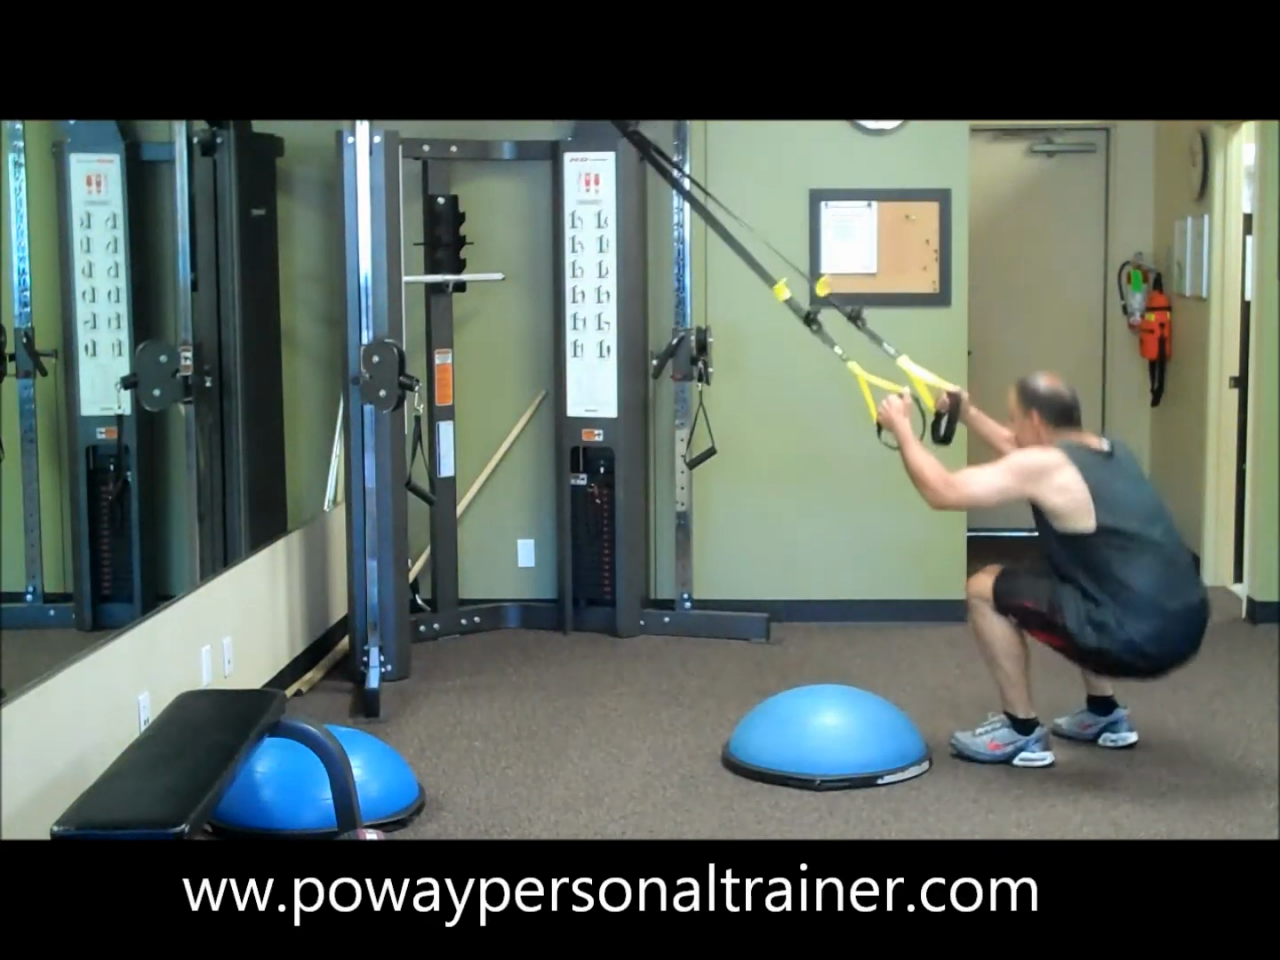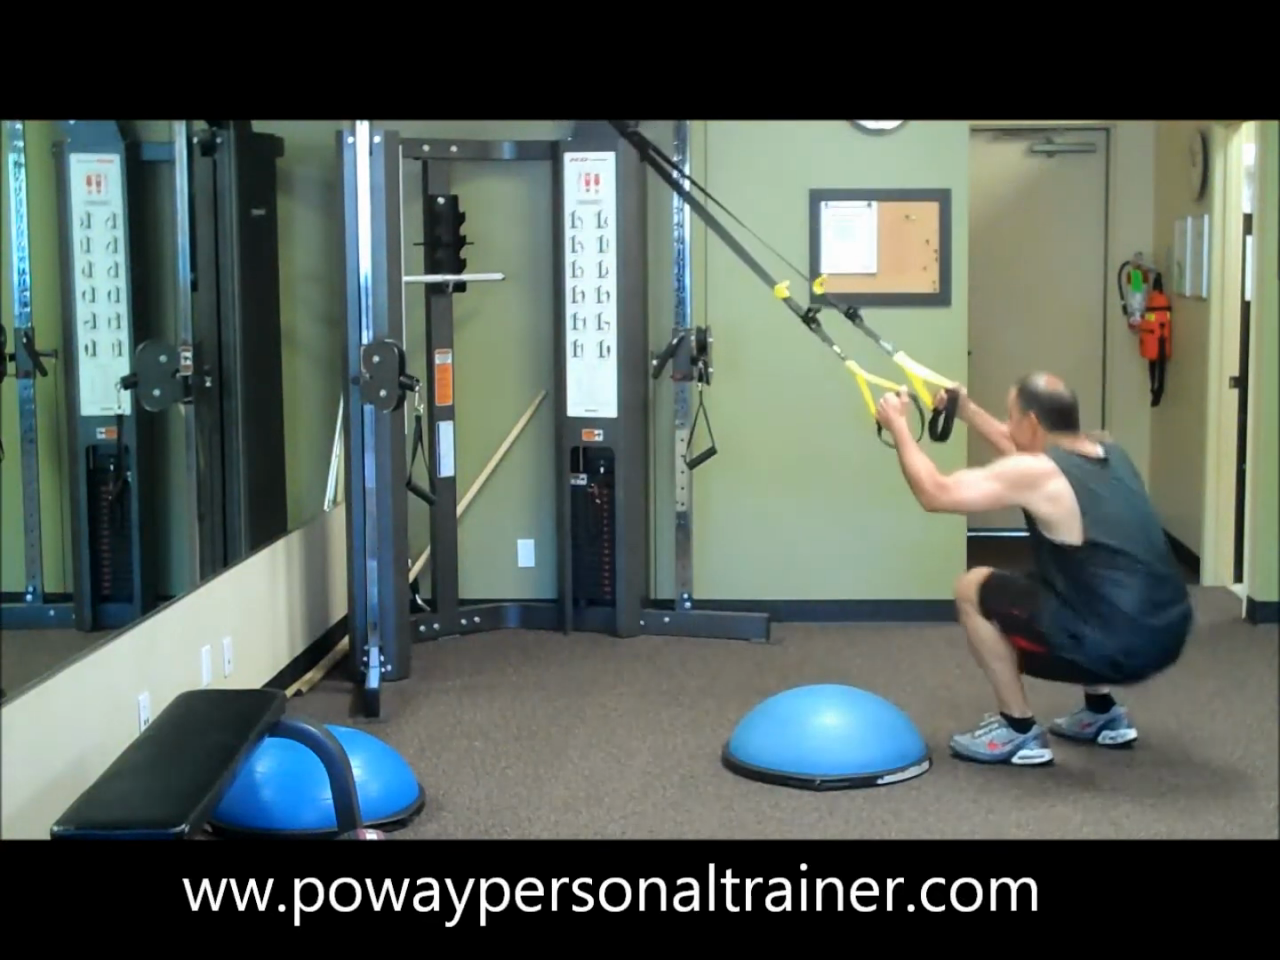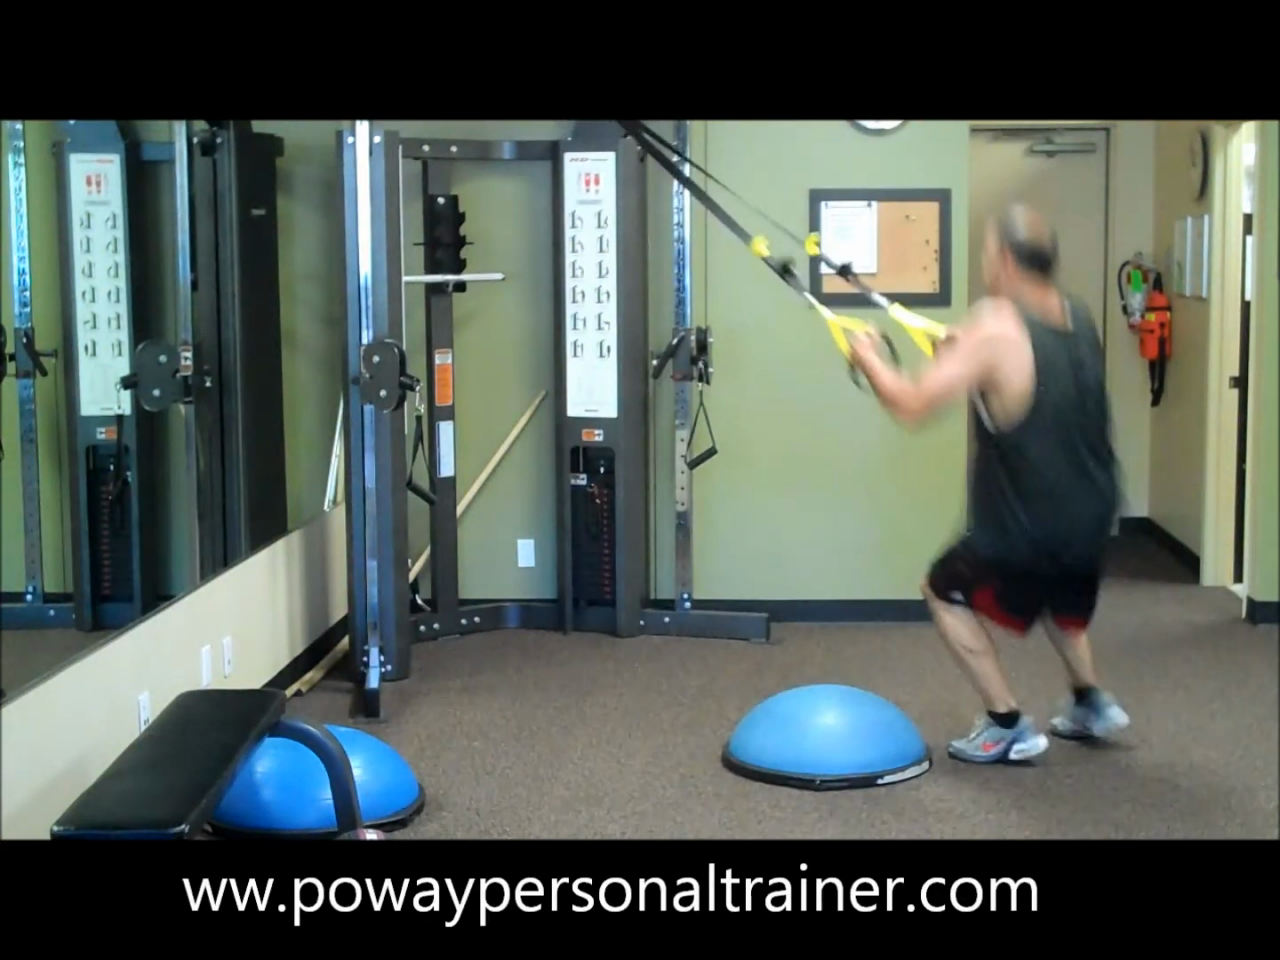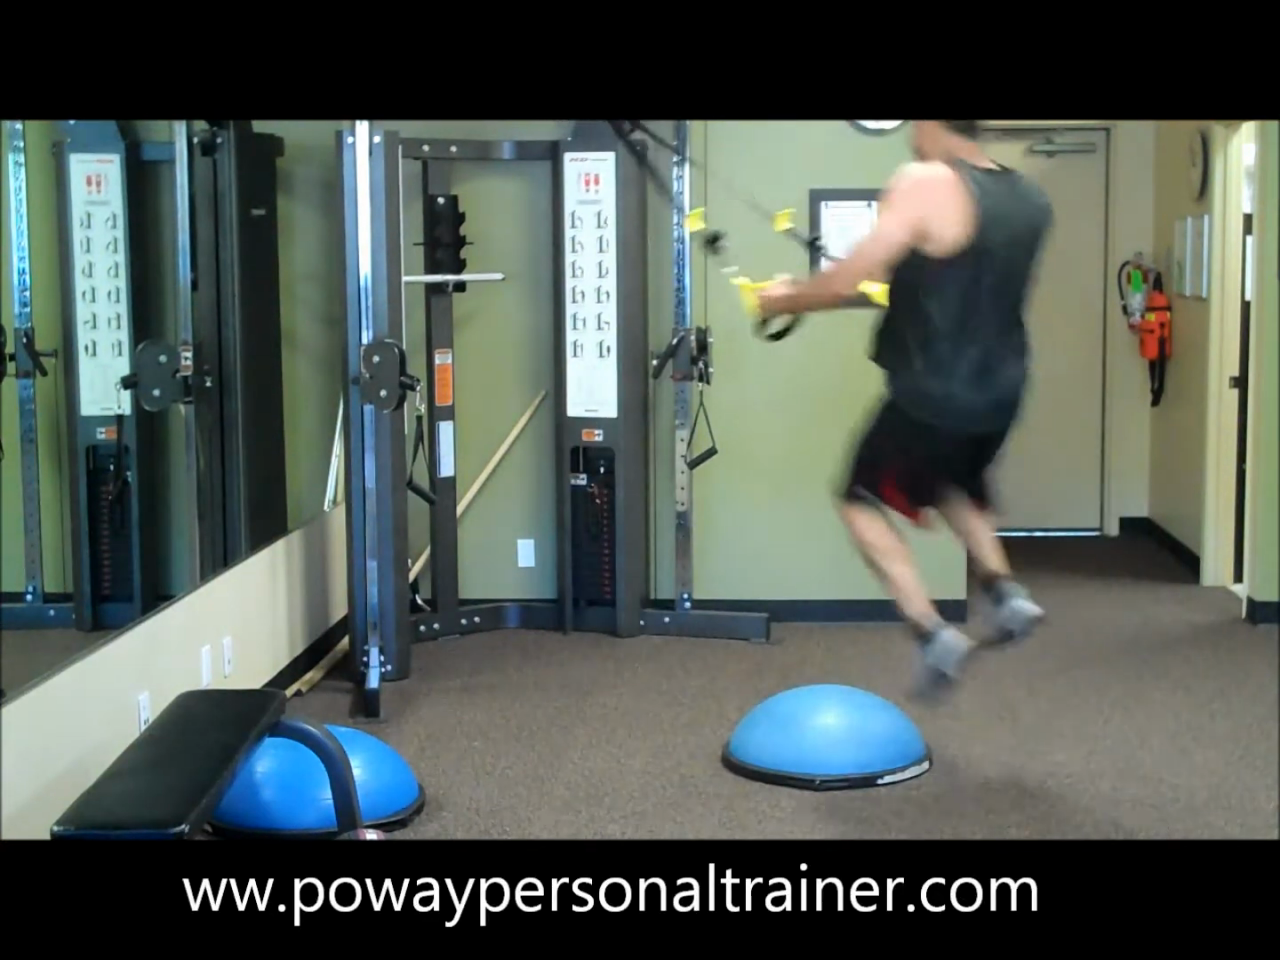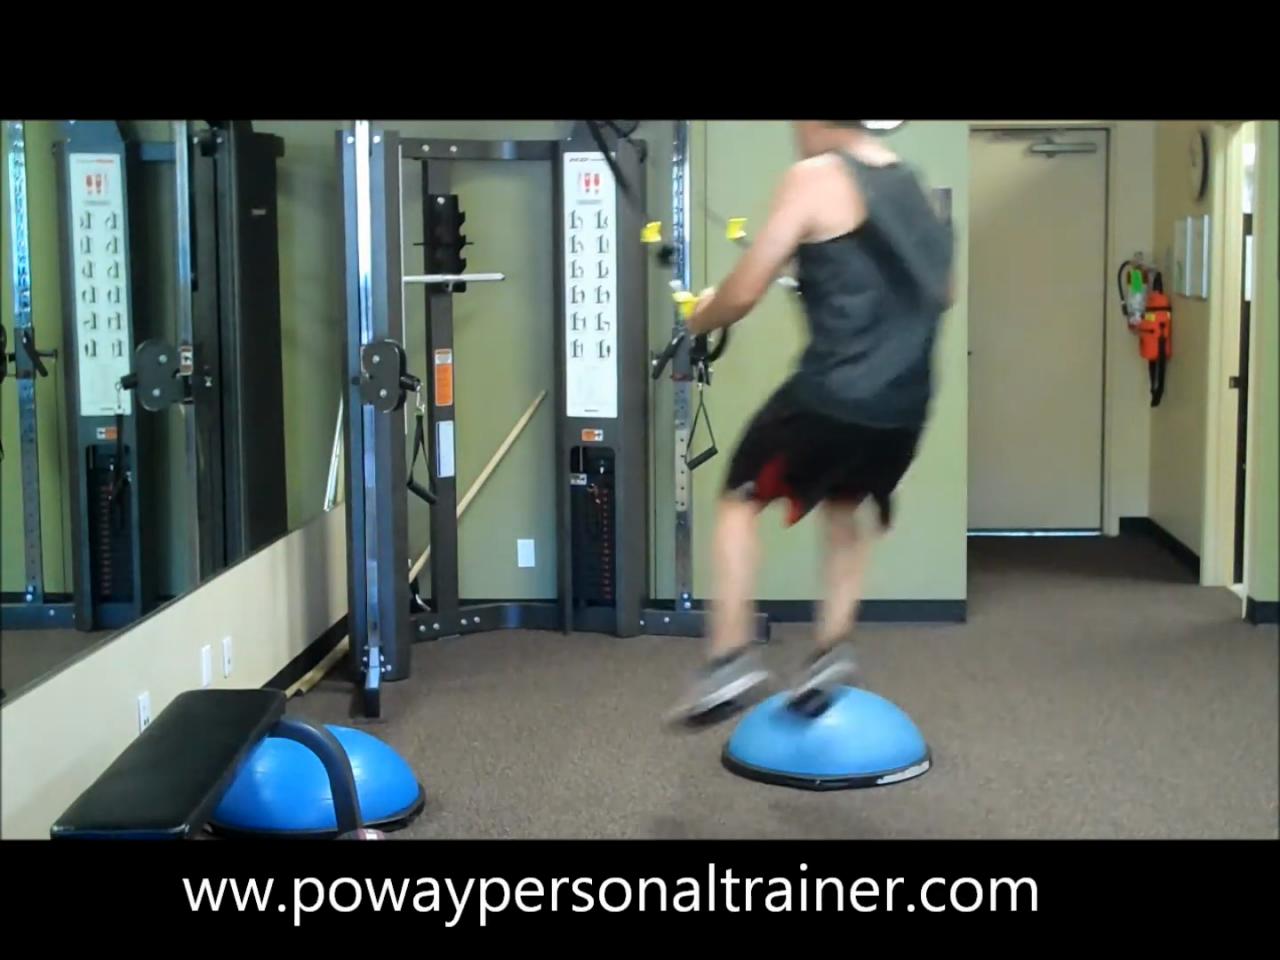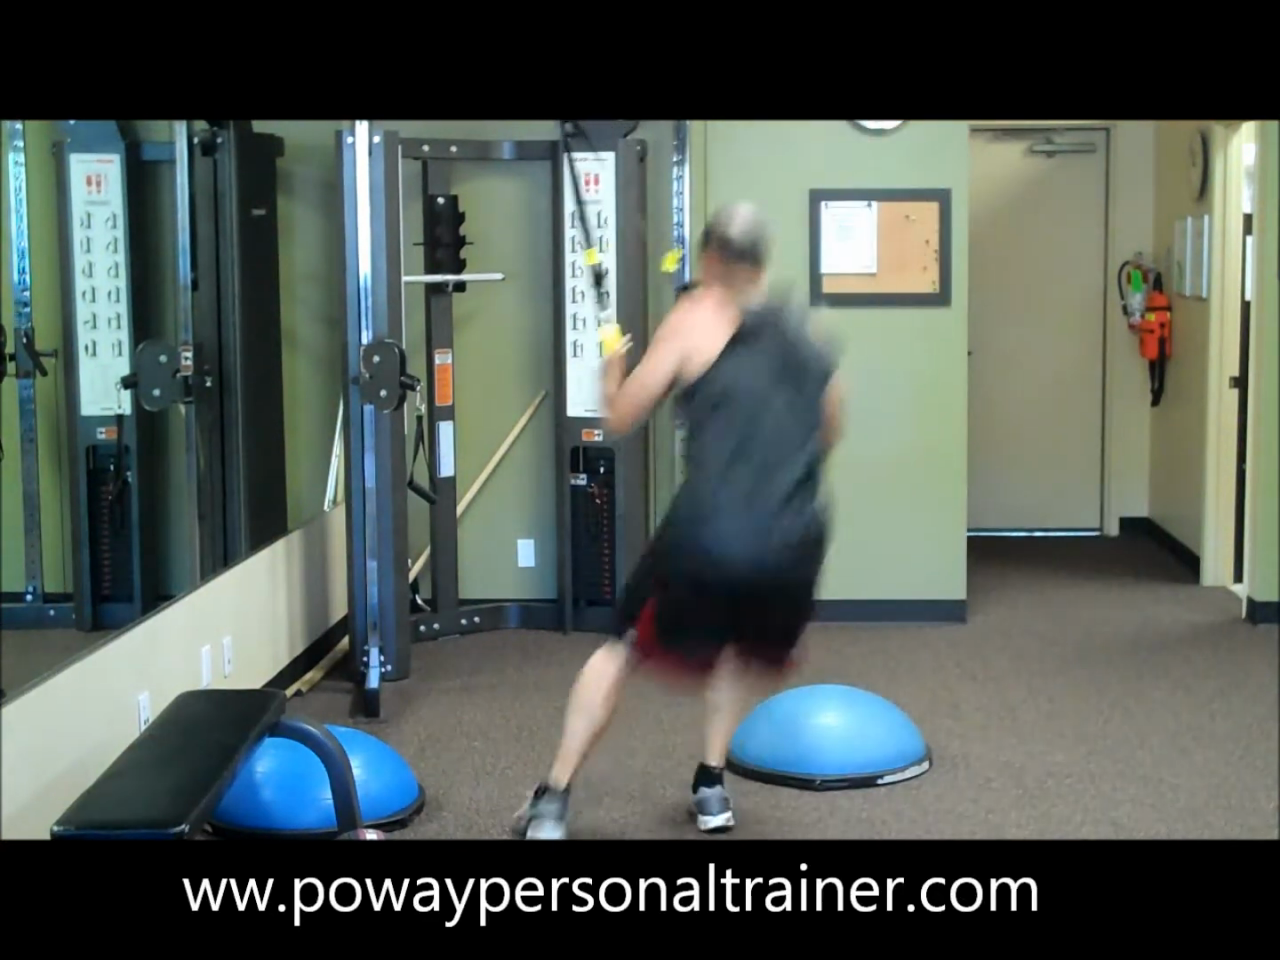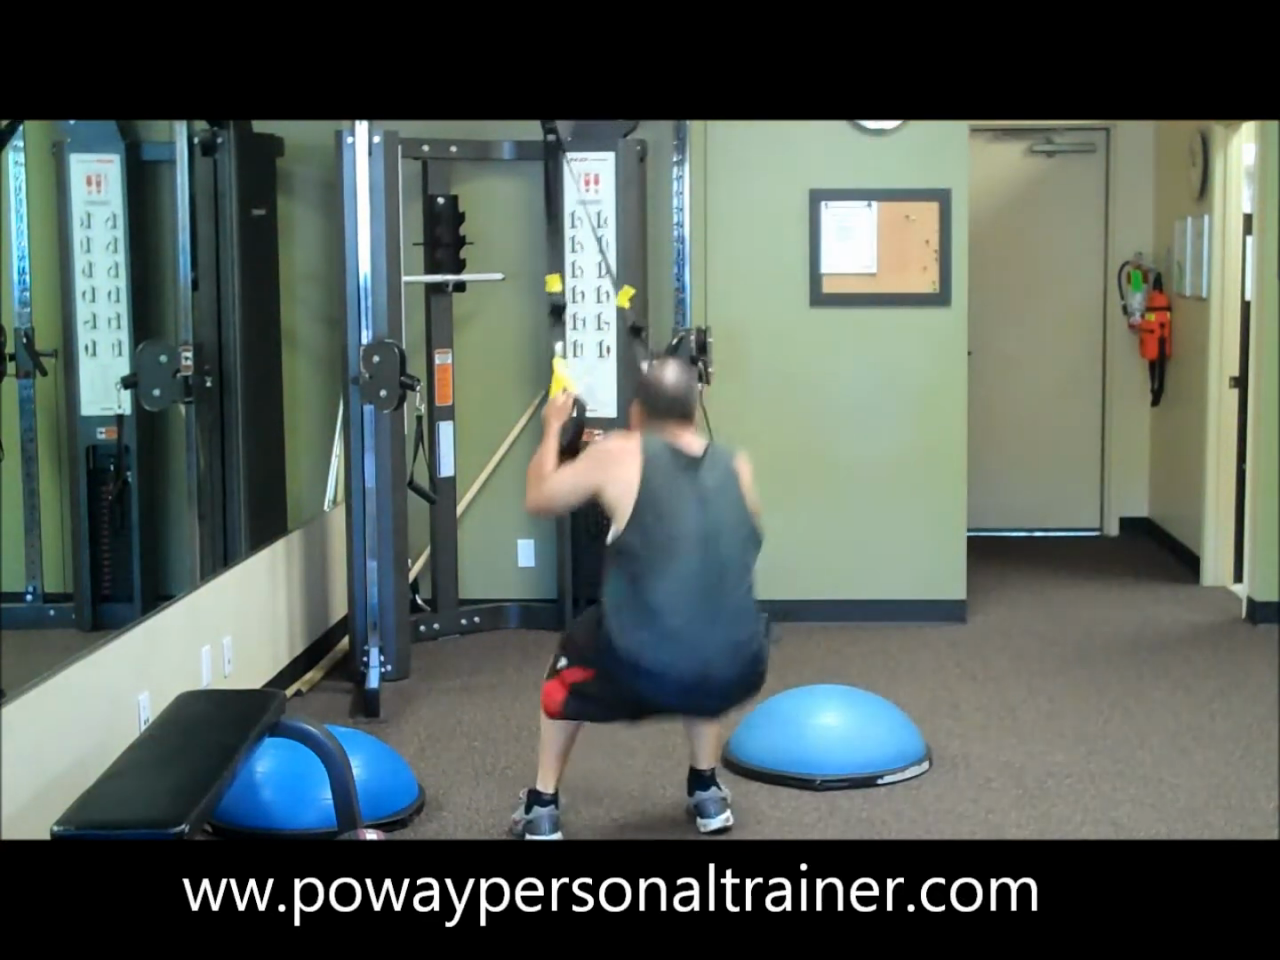
dt=0.2s
person 1, frame 1
left shoulder: (1044, 468)
right shoulder: (1110, 451)
left elbow: (942, 492)
left wrist: (900, 426)
right wrist: (966, 414)
left hip: (1142, 635)
right hip: (1185, 621)
left knee: (985, 591)
right knee: (1068, 596)
left ankle: (1022, 732)
right ankle: (1105, 713)
person 1, frame 2
left shoulder: (1037, 476)
right shoulder: (1108, 455)
left elbow: (936, 494)
left wrist: (898, 426)
right wrist: (966, 410)
left hip: (1123, 646)
right hip: (1169, 631)
left knee: (974, 591)
left ankle: (1019, 732)
right ankle: (1104, 713)
person 1, frame 3
left shoulder: (996, 327)
right shoulder: (1079, 321)
left elbow: (912, 405)
left wrist: (866, 356)
right wrist: (960, 347)
left hip: (1034, 528)
right hip: (1090, 521)
left knee: (946, 595)
right knee: (1057, 603)
left ankle: (1008, 727)
right ankle: (1092, 705)
person 1, frame 4
left shoulder: (923, 185)
right shoulder: (1025, 198)
left elbow: (844, 281)
left wrist: (780, 300)
left hip: (935, 399)
right hip: (997, 395)
left knee: (860, 504)
right knee: (954, 483)
left ankle: (932, 632)
right ankle: (1003, 589)
person 1, frame 5
left shoulder: (816, 177)
right shoulder: (913, 188)
left elbow: (744, 293)
right elbow: (939, 295)
left wrist: (701, 317)
left hip: (834, 393)
right hip: (905, 403)
left knee: (739, 502)
right knee: (844, 509)
left ankle: (730, 659)
right ankle: (830, 649)
person 1, frame 6
left shoulder: (697, 317)
right shoulder: (806, 337)
left elbow: (620, 418)
right elbow: (828, 432)
left wrist: (614, 373)
left hip: (708, 537)
right hip: (792, 549)
left knee: (619, 649)
right knee: (743, 652)
left ankle: (552, 800)
right ankle: (711, 786)
person 1, frame 7
left shoulder: (620, 454)
right shoulder: (737, 469)
left elbow: (538, 499)
left wrist: (553, 426)
left hip: (646, 667)
right hip: (736, 672)
left knee: (572, 655)
left ankle: (542, 806)
right ankle: (705, 790)
